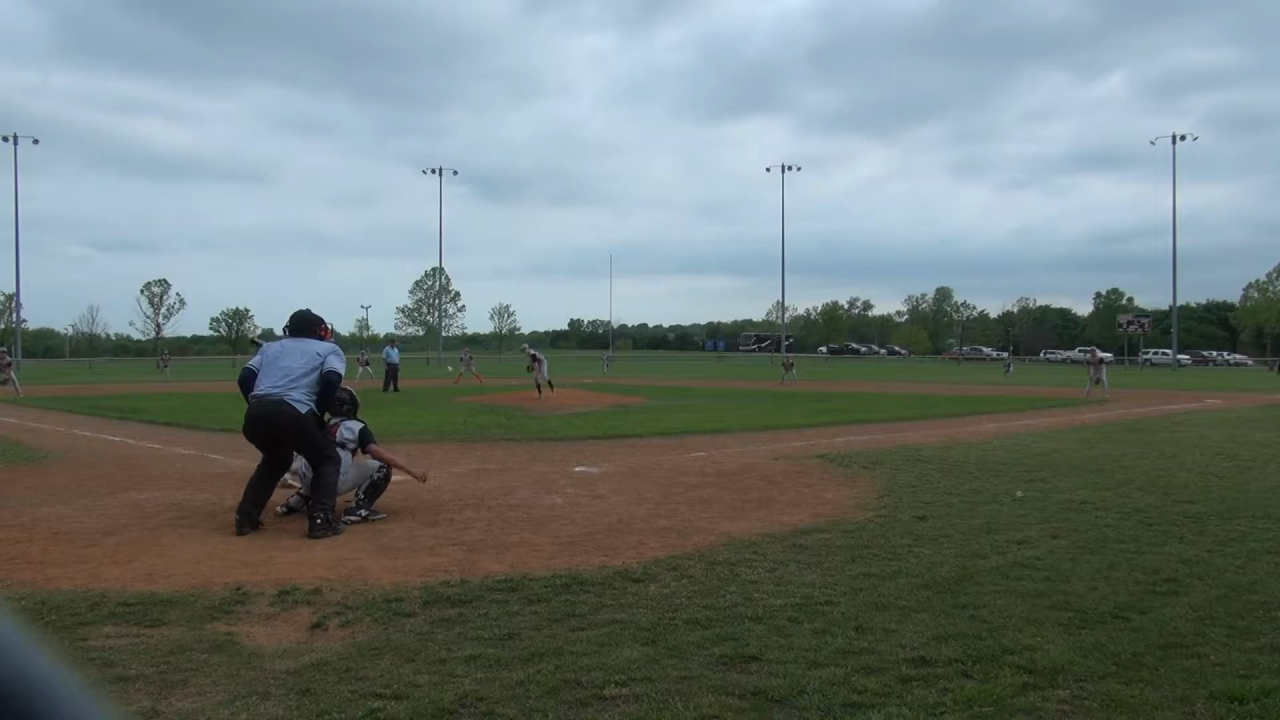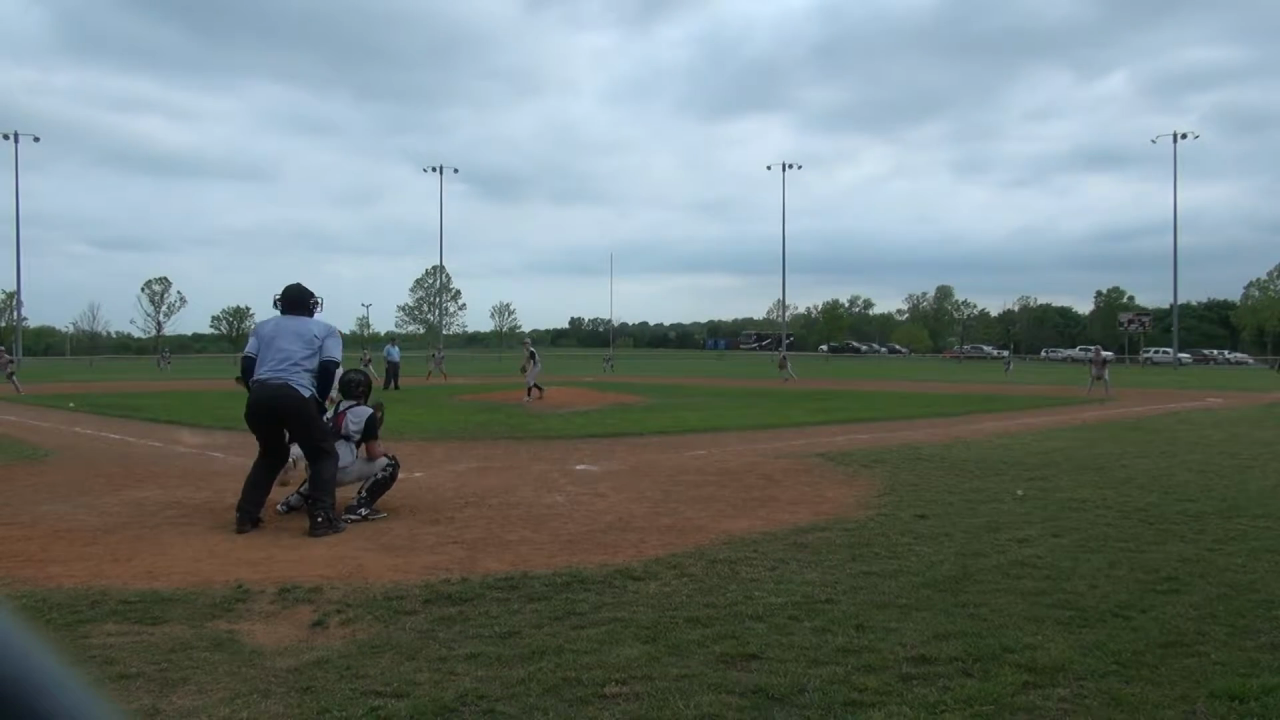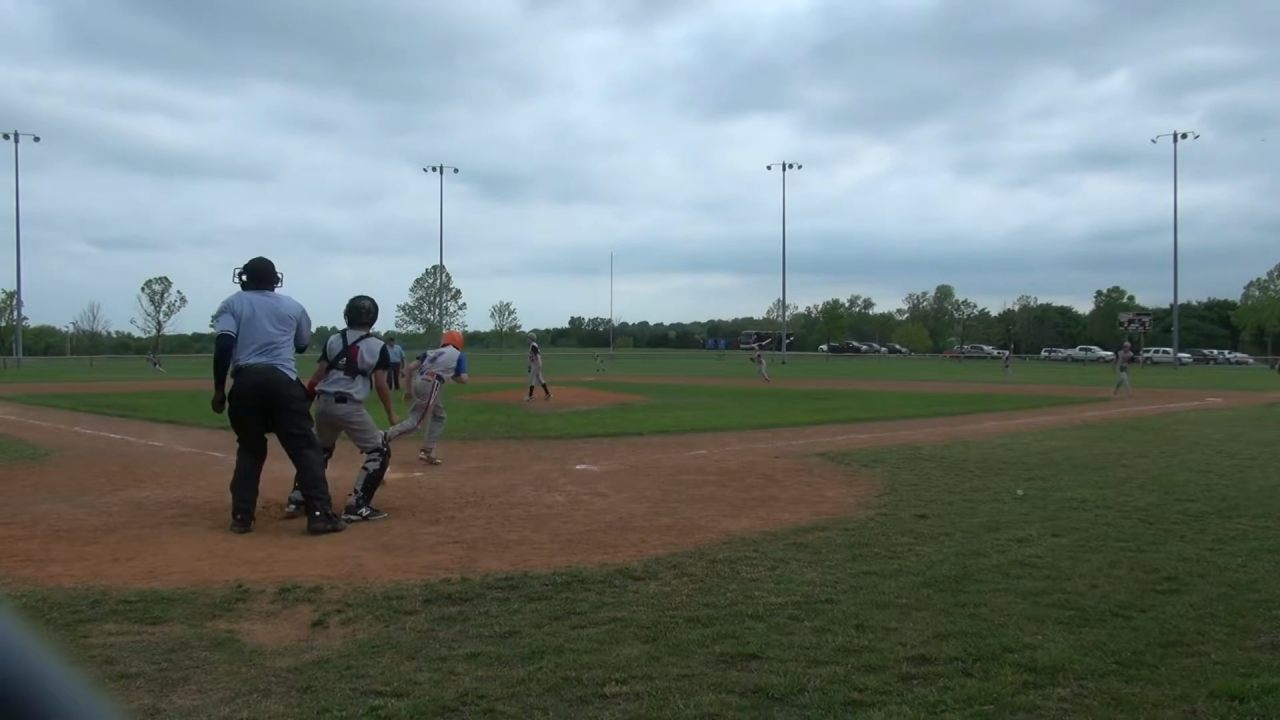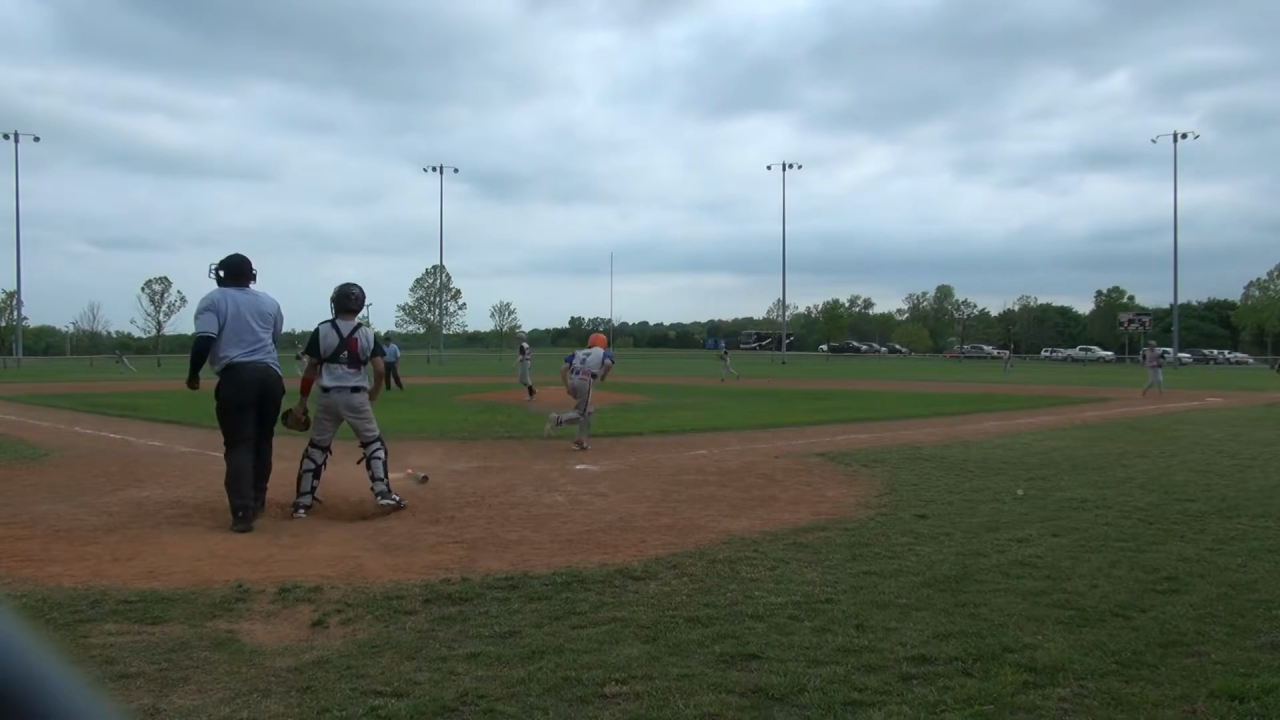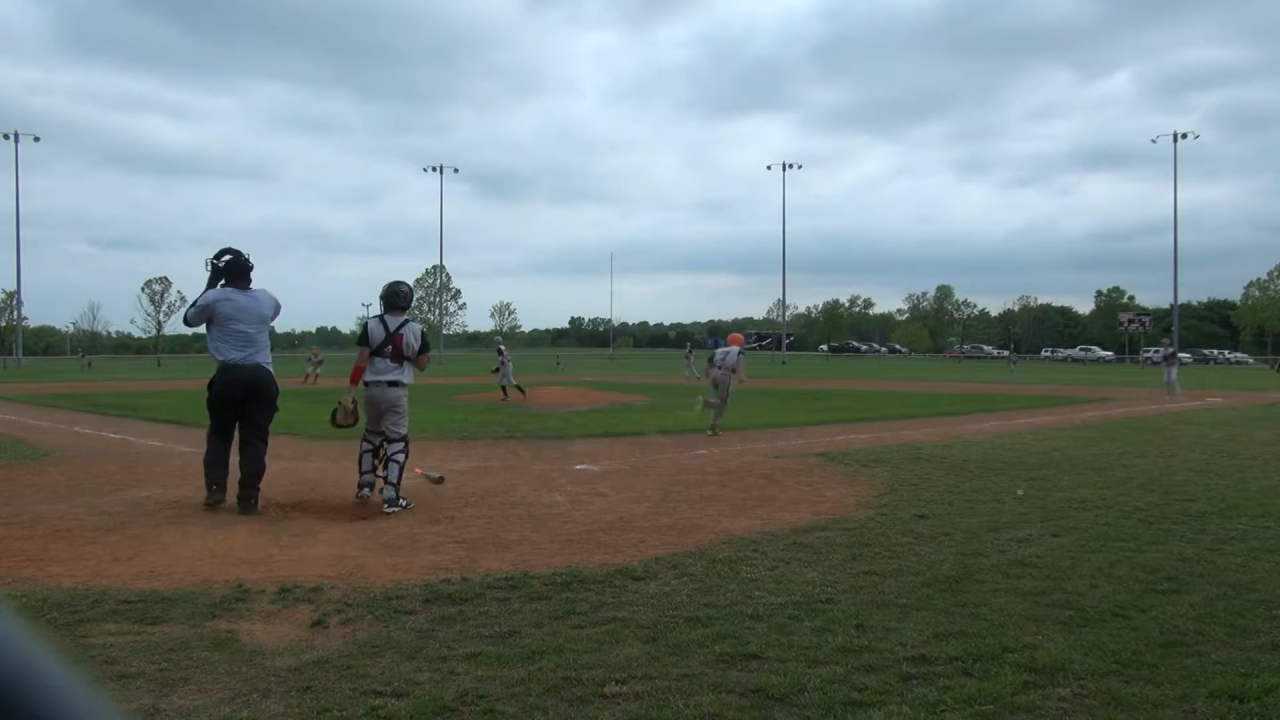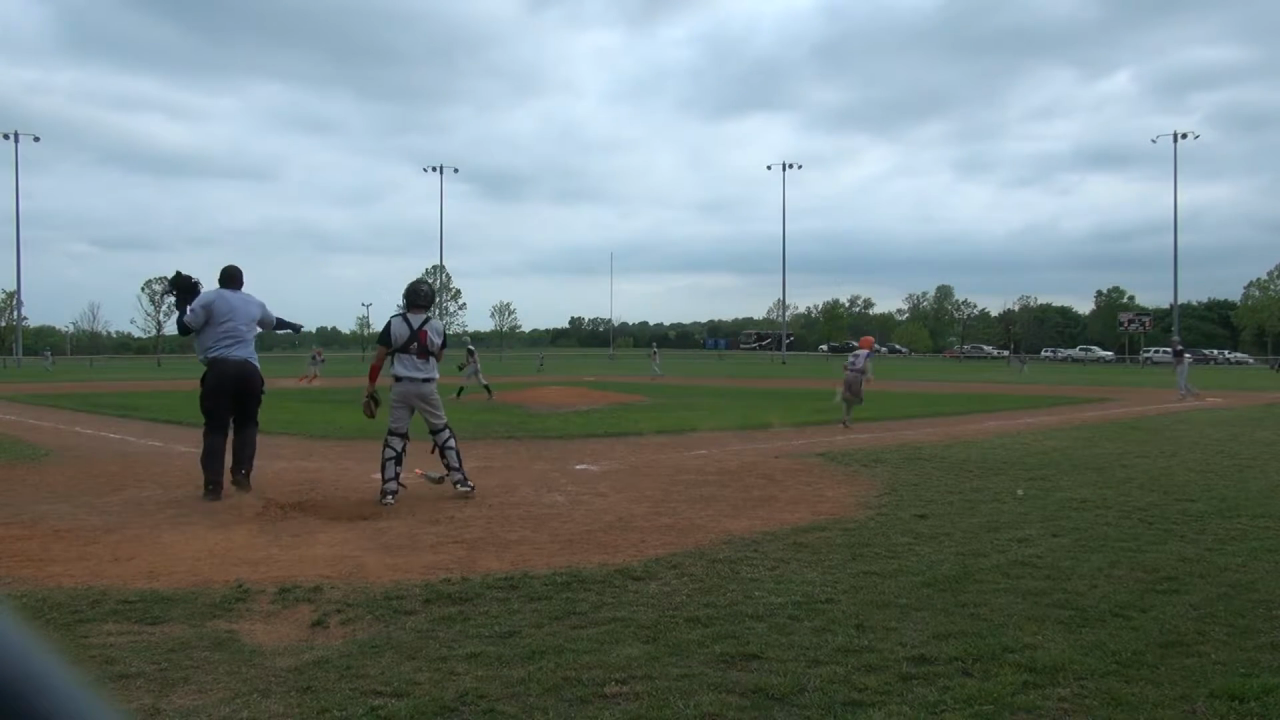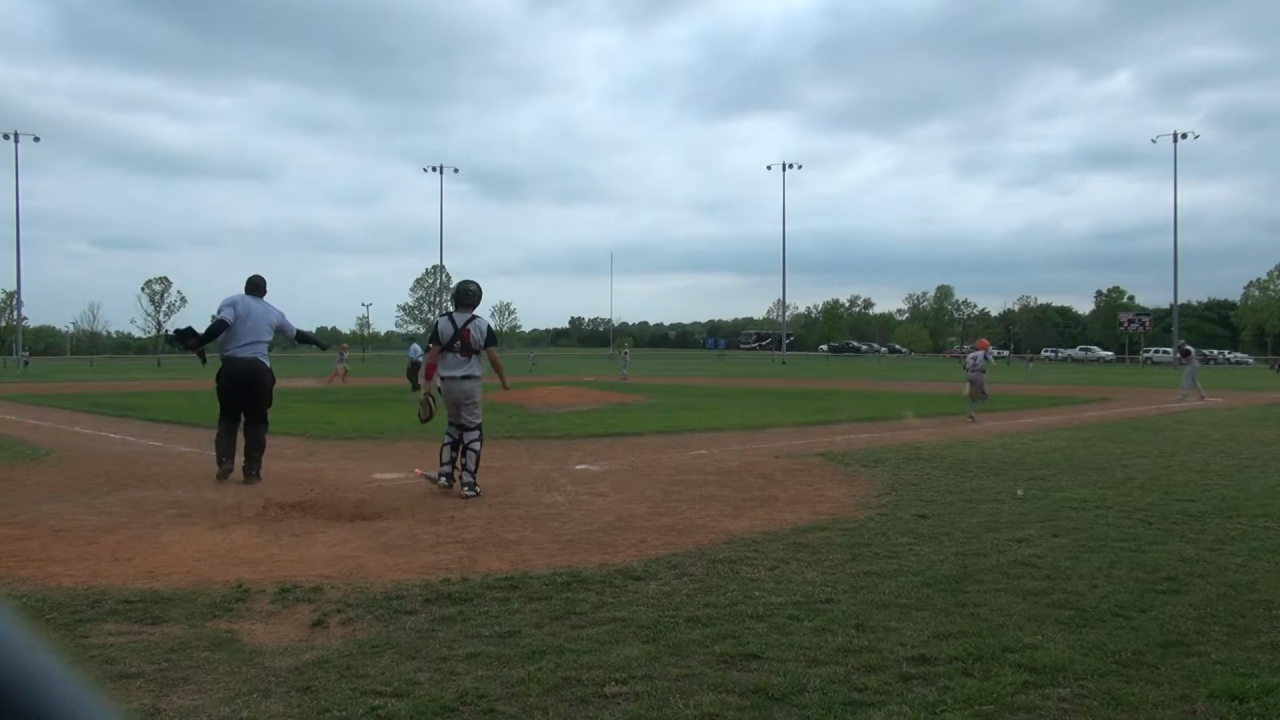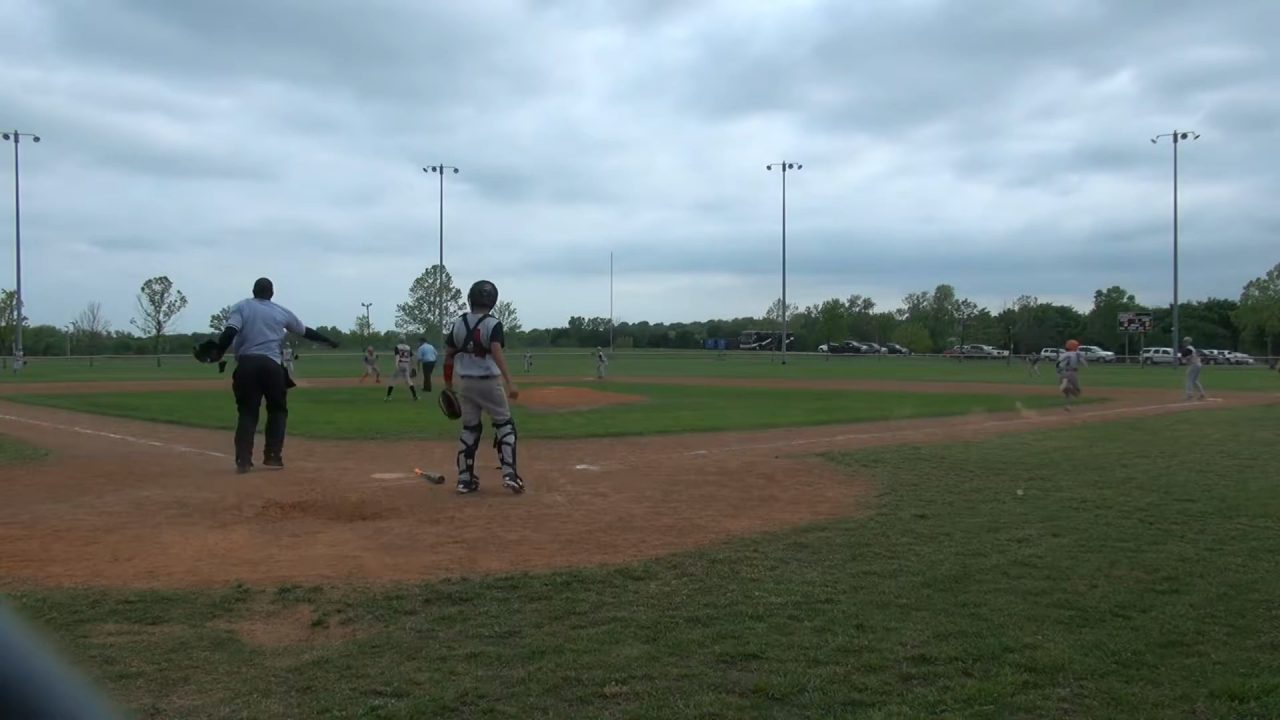
dt=0.5s
person 1, frame 1
left shoulder: (270, 347)
right shoulder: (330, 349)
left elbow: (244, 379)
right elbow: (331, 380)
right wrist: (317, 415)
left hip: (256, 414)
right hip: (294, 413)
left knee: (274, 460)
right knee: (327, 459)
left ankle: (245, 518)
right ankle: (321, 519)
person 1, frame 2
left shoulder: (263, 326)
right shoulder: (326, 329)
left elbow: (247, 367)
right elbow: (327, 368)
right wrist: (318, 402)
left hip: (261, 396)
right hip: (297, 396)
left knee: (270, 454)
right knee: (323, 455)
left ankle: (245, 516)
right ankle: (321, 518)
person 1, frame 3
left shoulder: (232, 304)
right shoulder: (293, 306)
left elbow: (223, 345)
right elbow: (302, 345)
left wrist: (219, 388)
left hip: (245, 381)
right hip: (283, 380)
left knee: (250, 450)
right knee: (304, 447)
left ankle: (241, 516)
right ankle: (319, 513)
person 1, frame 4
left shoulder: (213, 300)
right shoulder: (269, 302)
left elbow: (203, 343)
left wrist: (193, 373)
left hip: (236, 377)
right hip: (270, 376)
left knee: (239, 445)
right knee: (262, 442)
left ankle: (243, 512)
right ankle: (256, 502)
person 1, frame 5
left shoulder: (214, 298)
right shoulder: (268, 300)
left elbow: (189, 320)
left wrist: (211, 285)
right wrist: (240, 279)
left hip: (229, 375)
right hip: (263, 375)
left knee: (220, 434)
right knee: (254, 439)
left ankle: (215, 488)
right ankle: (249, 498)
person 1, frame 6
left shoulder: (208, 299)
right shoulder: (255, 303)
left elbow: (185, 328)
right elbow: (273, 323)
left wrist: (182, 308)
right wrist: (293, 326)
left hip: (219, 369)
right hip: (249, 369)
left knee: (216, 427)
right knee: (246, 424)
left ankle: (213, 485)
right ankle: (242, 473)
person 1, frame 7
left shoulder: (233, 302)
right shoulder: (274, 312)
left elbow: (221, 325)
right elbow: (296, 334)
left wrist: (198, 342)
right wrist: (317, 343)
left hip: (232, 366)
right hip: (259, 368)
left knee: (229, 417)
right knee: (256, 420)
left ankle: (226, 462)
right ankle: (251, 471)
person 1, frame 8
left shoulder: (241, 307)
right shoulder: (282, 312)
left elbow: (230, 332)
right elbow: (306, 332)
left wrist: (218, 353)
right wrist: (328, 340)
left hip: (247, 364)
right hip: (272, 365)
left knee: (248, 413)
right knee: (277, 410)
left ankle: (243, 460)
right ankle: (272, 455)
person 2, frame 1
left shoulder: (324, 426)
right shoulder: (357, 427)
right elbow: (378, 453)
right wrist: (410, 470)
left hip: (307, 481)
right knee: (382, 467)
left ankle: (295, 502)
right ankle: (359, 508)
person 2, frame 2
left shoulder: (333, 411)
right shoulder: (367, 413)
right elbow: (373, 454)
right wrist: (382, 451)
right hip: (341, 472)
right knee: (389, 464)
left ankle: (294, 501)
right ankle: (359, 507)
person 2, frame 3
left shoulder: (333, 340)
right shoulder: (378, 346)
left elbow: (318, 375)
right elbow: (381, 384)
right wrist: (391, 413)
left hip: (324, 403)
right hip: (350, 406)
left knee: (320, 450)
right knee: (378, 451)
left ankle: (297, 499)
right ankle: (357, 506)
person 2, frame 4
left shoulder: (322, 330)
right shoulder: (367, 334)
left elbow: (311, 370)
right elbow: (380, 370)
left wrist: (302, 401)
right wrist: (375, 392)
left hip: (329, 397)
right hip: (357, 397)
left knee: (316, 448)
right knee: (374, 444)
left ankle: (303, 502)
right ankle: (383, 492)
person 2, frame 5
left shoulder: (371, 325)
right shoulder: (415, 330)
left elbow: (361, 361)
right elbow: (422, 365)
left wrist: (351, 392)
left hip: (372, 390)
right hip: (397, 391)
left knee: (372, 435)
right knee: (397, 442)
left ankle: (366, 484)
right ankle: (391, 497)
person 2, frame 6
left shoulder: (394, 323)
right shoulder: (437, 326)
left elbow: (379, 357)
left wrist: (371, 385)
left hip: (401, 387)
right hip: (427, 387)
left knee: (395, 436)
right knee: (442, 433)
left ankle: (388, 490)
right ankle: (459, 480)
person 2, frame 7
left shoulder: (442, 322)
right shoulder: (482, 325)
left elbow: (433, 355)
right elbow: (493, 357)
left wrist: (428, 385)
right wrist: (503, 380)
left hip: (448, 384)
right hip: (471, 384)
left knee: (454, 427)
right knee: (473, 431)
left ankle: (445, 474)
right ankle: (469, 484)
person 2, frame 8
left shoulder: (458, 324)
right shoulder: (493, 324)
left elbow: (449, 356)
right elbow: (497, 354)
left wrist: (448, 384)
right wrist: (510, 383)
left hip: (466, 383)
right hip: (489, 382)
left knee: (469, 429)
right knee: (505, 426)
left ankle: (464, 480)
right ankle: (510, 475)
